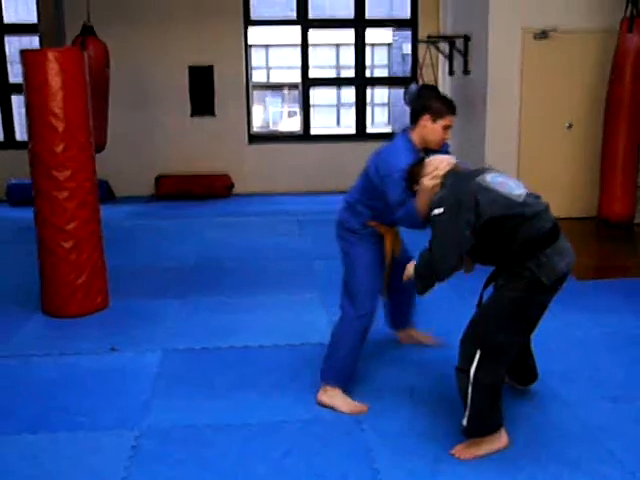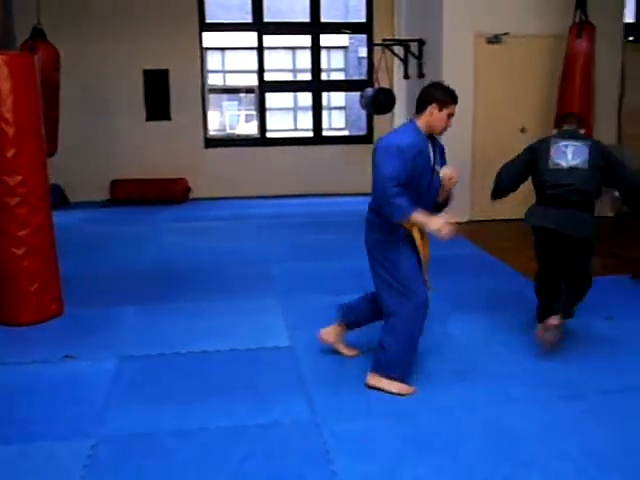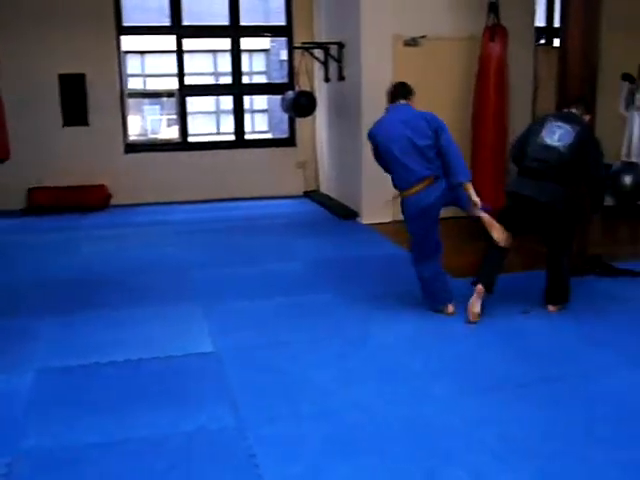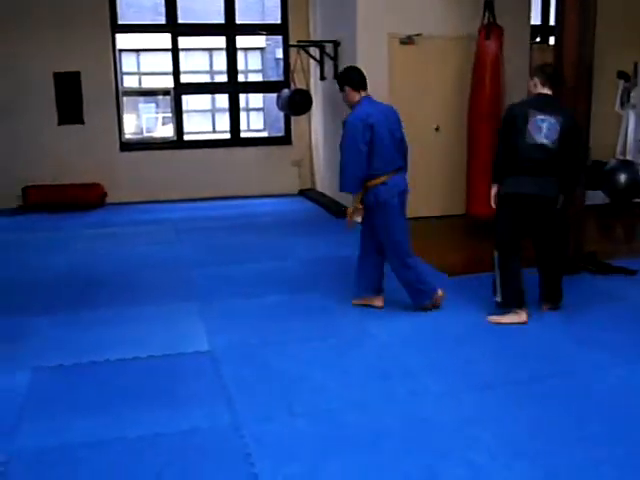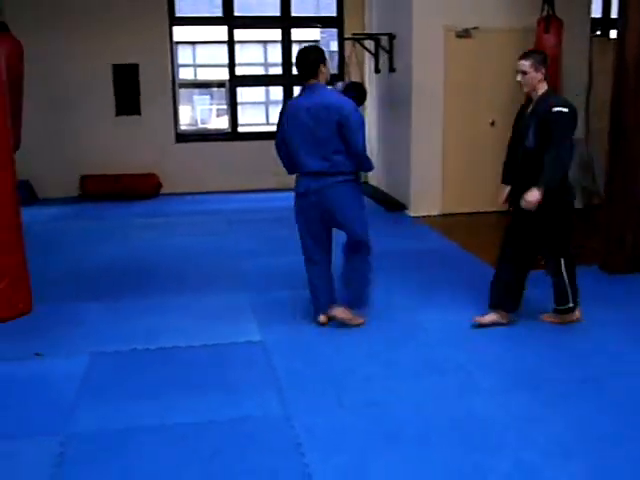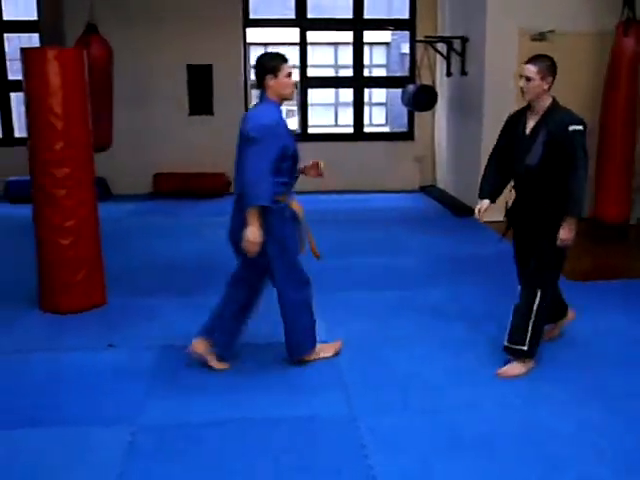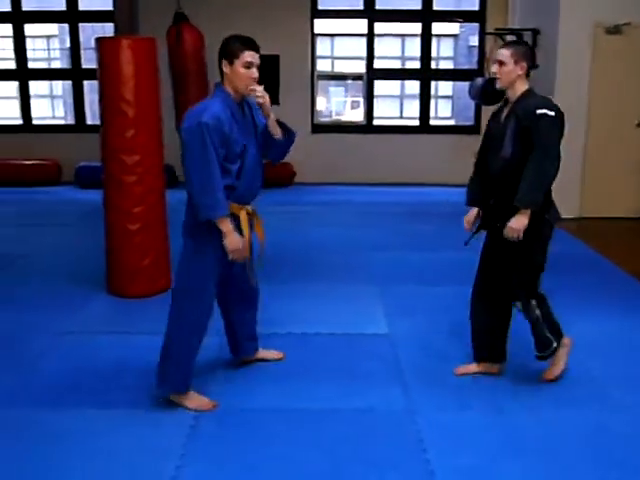
dt=0.7s
person 1, frame 1
left shoulder: (428, 148)
right shoulder: (395, 164)
right elbow: (411, 218)
left wrist: (448, 170)
right wrist: (427, 190)
left hip: (380, 228)
right hip: (360, 231)
left knee: (403, 273)
right knee: (360, 307)
left ankle: (403, 328)
right ankle: (330, 387)
person 1, frame 2
left shoulder: (434, 148)
right shoulder: (397, 144)
left elbow: (434, 202)
right elbow: (388, 196)
left wrist: (445, 189)
right wrist: (426, 221)
left hip: (405, 231)
right hip: (389, 233)
left knee: (391, 295)
right knee: (413, 302)
left ankle: (337, 328)
right ankle: (384, 373)
person 1, frame 3
left shoulder: (376, 131)
right shoulder: (428, 119)
right elbow: (452, 157)
right wrist: (471, 192)
left hip: (414, 200)
right hip: (441, 187)
left knee: (426, 255)
right knee: (464, 196)
left ankle: (441, 302)
right ankle: (482, 218)
person 1, frame 4
left shoulder: (356, 120)
right shoulder: (389, 111)
left elbow: (353, 162)
right elbow: (402, 148)
left wrist: (355, 195)
left hip: (380, 190)
right hip: (397, 182)
left knee: (398, 247)
right knee: (372, 241)
left ankle: (429, 294)
right ankle: (371, 293)
person 1, frame 5
left shoulder: (289, 109)
right shoulder: (342, 104)
left elbow: (283, 150)
right elbow: (358, 148)
right wrist: (363, 167)
left hip: (307, 187)
right hip: (342, 186)
left knee: (315, 252)
right knee: (358, 244)
left ankle: (323, 309)
right ankle: (350, 306)
person 1, frame 6
left shoulder: (263, 117)
right shoulder: (267, 121)
right elbow: (256, 175)
left wrist: (301, 169)
right wrist: (253, 224)
left hip: (261, 213)
right hip: (268, 214)
left knee: (248, 279)
right knee: (293, 281)
left ankle: (209, 341)
right ankle: (305, 347)
person 1, frame 7
left shoulder: (250, 109)
right shoulder: (205, 117)
left elbow: (276, 151)
right elbow: (203, 181)
left wrist: (268, 114)
right wrist: (227, 230)
left hip: (239, 218)
right hip: (210, 224)
left knee: (242, 288)
right knee: (193, 300)
left ankle: (245, 349)
right ankle: (176, 385)
person 2, frame 1
left shoulder: (450, 198)
right shoulder: (477, 177)
left elbow: (442, 259)
left wrist: (418, 272)
right wrist: (476, 252)
left hip: (535, 266)
right hip: (554, 250)
left knee: (483, 342)
right knee: (511, 320)
left ankle: (489, 433)
right ankle: (523, 375)
person 2, frame 2
left shoulder: (541, 146)
right shoulder: (598, 150)
left elbow: (507, 176)
left wrist: (497, 193)
left hip: (543, 217)
right hip: (579, 221)
left knee: (548, 270)
right knee: (578, 279)
left ankle: (545, 320)
right ankle: (555, 317)
person 2, frame 3
left shoulder: (542, 122)
right shoulder: (586, 135)
left elbow: (515, 152)
right elbow: (596, 175)
right wrist: (594, 205)
left hip: (522, 189)
right hip: (555, 196)
right knee: (559, 249)
left ankle: (481, 286)
right ankle: (555, 300)
person 2, frame 4
left shoulder: (518, 110)
right shoulder: (567, 117)
left elbow: (502, 148)
right elbow: (576, 159)
left wrist: (497, 182)
right wrist: (563, 190)
left hip: (516, 188)
right hip: (548, 190)
left knee: (506, 246)
right knee: (550, 247)
left ankle: (514, 308)
right ankle: (551, 300)
person 2, frame 5
left shoulder: (558, 109)
right shoulder: (526, 109)
left elbow: (560, 155)
left wrist: (540, 189)
right wrist: (508, 183)
left hip: (551, 197)
right hip: (525, 193)
left knee: (555, 253)
right knee: (512, 251)
left ankle: (568, 309)
right ankle: (502, 310)
person 2, frame 6
left shoulder: (567, 124)
right shoulder: (516, 120)
left elbow: (577, 175)
right elbow: (499, 160)
left wrist: (570, 220)
right wrist: (487, 195)
left hip: (551, 217)
right hip: (524, 210)
left knee: (535, 282)
right knee: (530, 275)
left ankle: (523, 355)
right ankle: (560, 313)
person 2, frame 7
left shoulder: (541, 111)
right shoulder: (499, 114)
left elbow: (544, 166)
right elbow: (485, 163)
left wrist: (524, 212)
right wrist: (476, 204)
left hip: (531, 218)
right hip: (500, 215)
left knee: (522, 290)
right knee: (487, 288)
left ankle: (556, 343)
right ankle: (489, 358)
